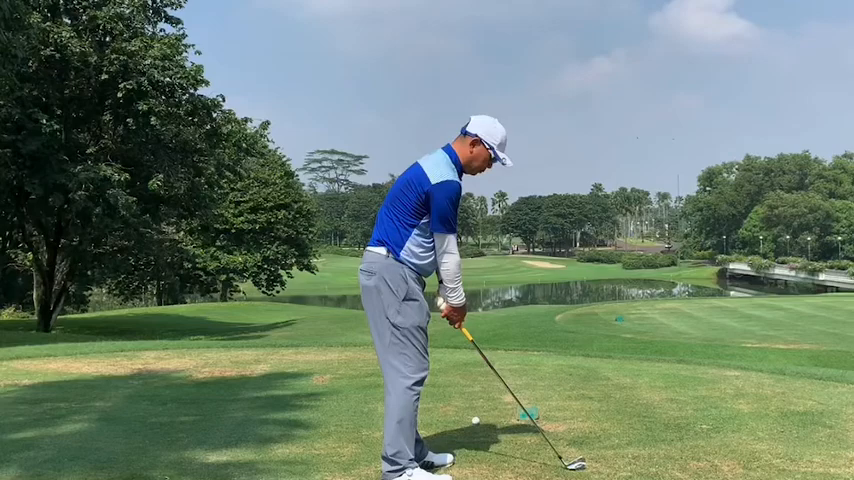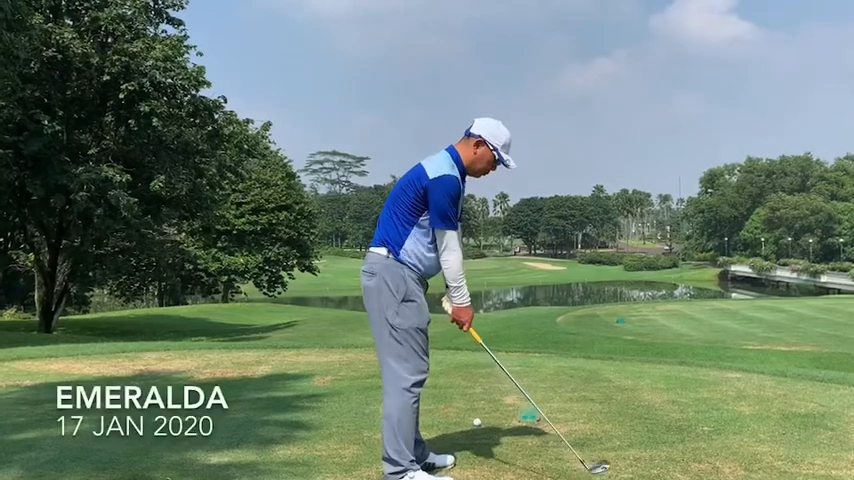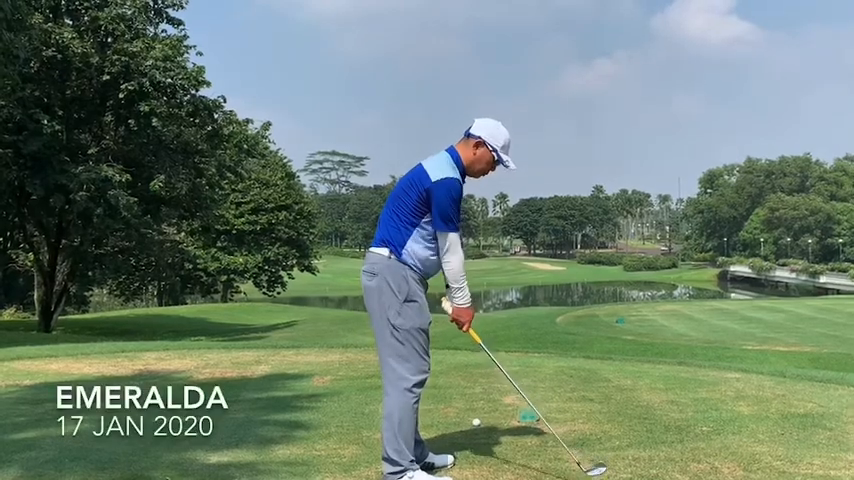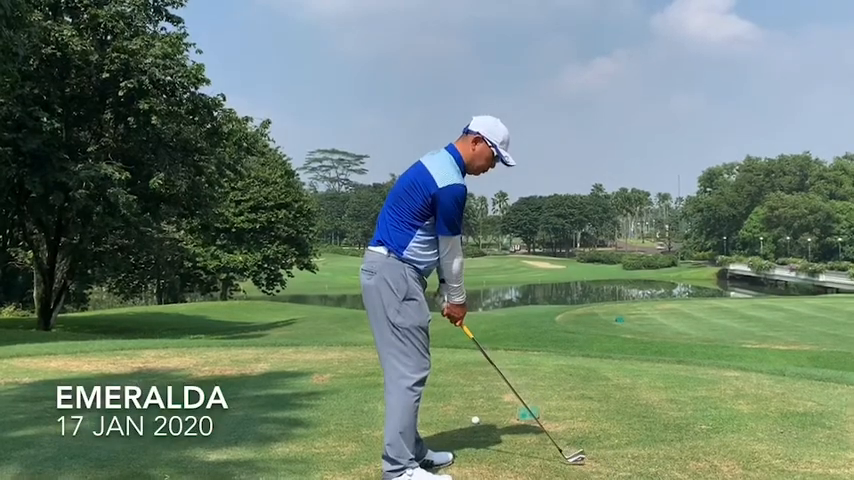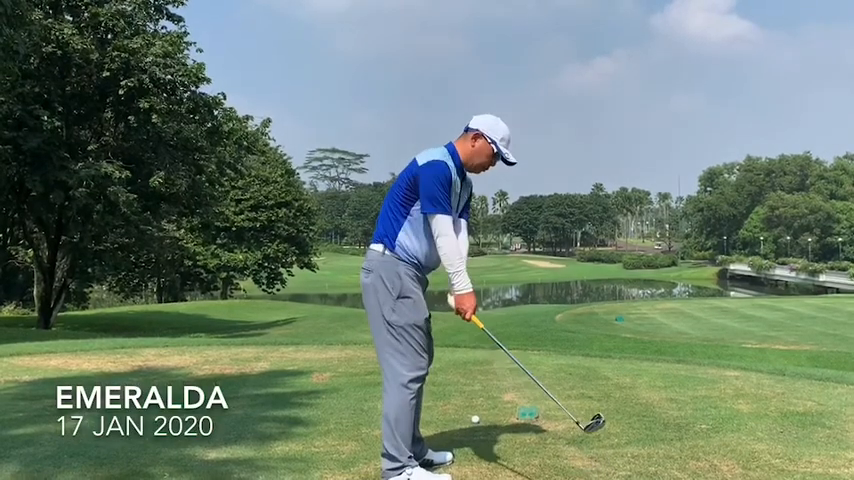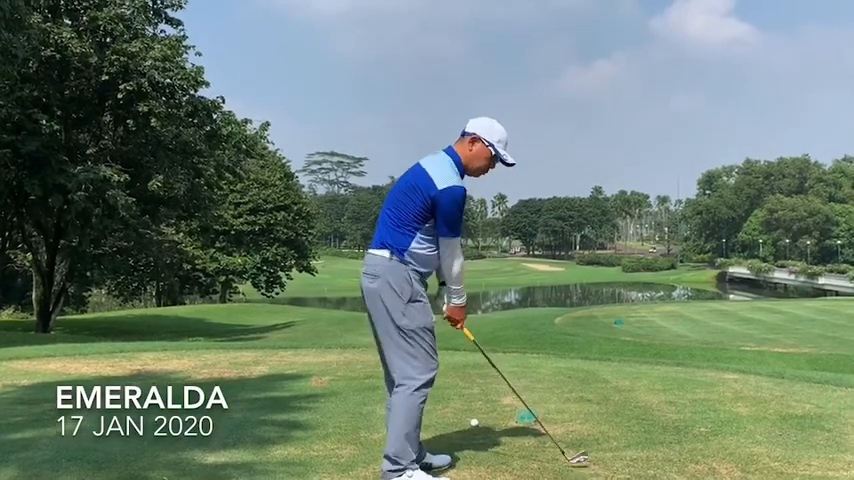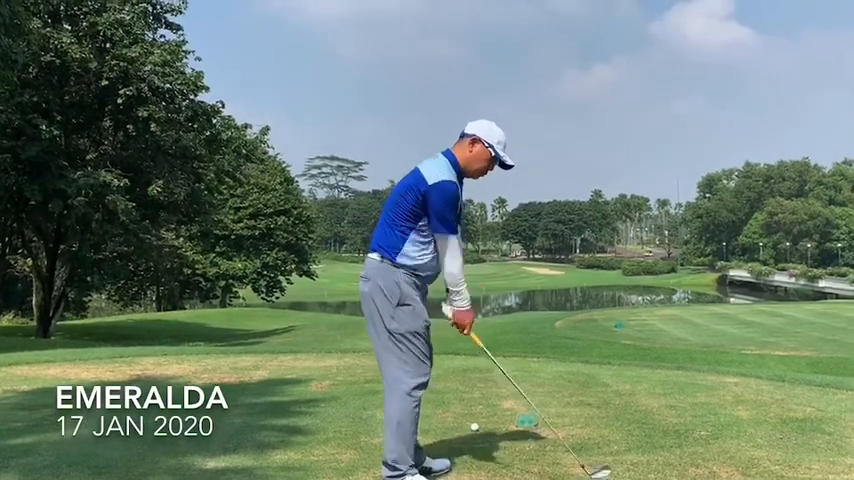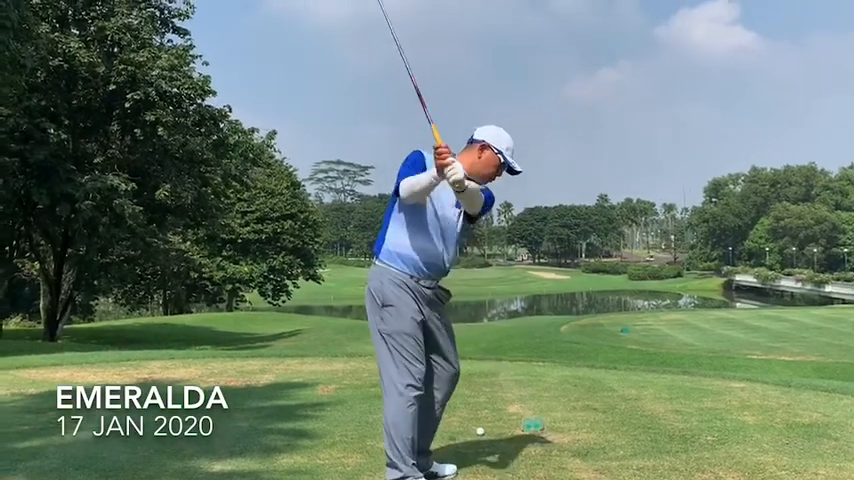
dt=0.4s
person 1, frame 1
left shoulder: (436, 165)
right shoulder: (445, 181)
left elbow: (440, 245)
right elbow: (447, 249)
left wrist: (446, 290)
right wrist: (457, 299)
left hip: (394, 271)
right hip: (392, 273)
left knee: (408, 367)
right knee: (407, 371)
left ankle: (411, 450)
person 1, frame 2
left shoulder: (451, 176)
right shoulder: (443, 177)
left elbow: (450, 243)
right elbow: (448, 247)
left wrist: (454, 294)
right wrist: (462, 300)
left hip: (402, 275)
right hip: (392, 275)
left knee: (410, 370)
right knee: (406, 372)
person 1, frame 3
left shoulder: (443, 170)
right shoulder: (446, 180)
left elbow: (447, 246)
right elbow: (450, 249)
left wrist: (453, 294)
right wrist: (462, 301)
left hip: (397, 273)
right hip: (393, 274)
left knee: (407, 369)
right knee: (407, 372)
person 1, frame 4
left shoulder: (438, 164)
right shoulder: (450, 183)
right elbow: (451, 249)
left wrist: (448, 291)
right wrist: (457, 298)
left hip: (395, 272)
right hip: (394, 274)
left knee: (408, 367)
right knee: (409, 370)
person 1, frame 5
left shoulder: (462, 182)
right shoulder: (435, 166)
left elbow: (460, 235)
right elbow: (443, 233)
left wrist: (459, 287)
right wrist: (463, 288)
left hip: (408, 272)
right hip: (391, 270)
left knee: (417, 362)
right knee: (405, 368)
left ankle: (412, 450)
person 1, frame 6
left shoulder: (435, 165)
right shoulder: (450, 187)
right elbow: (451, 251)
left wrist: (446, 288)
right wrist: (457, 300)
left hip: (385, 272)
right hip: (396, 276)
left knee: (402, 371)
right knee: (416, 372)
person 1, frame 7
left shoulder: (452, 183)
right shoulder: (441, 181)
left elbow: (449, 245)
right elbow: (448, 248)
left wrist: (453, 296)
right wrist: (461, 302)
left hip: (405, 283)
right hip: (391, 280)
left knee: (413, 372)
right knee: (407, 377)
person 1, frame 8
left shoulder: (481, 195)
right shoulder: (420, 161)
left elbow: (470, 200)
right elbow: (408, 192)
left wrist: (455, 173)
right wrist: (437, 173)
left hip: (430, 290)
right hip: (393, 284)
left knee: (444, 373)
right knee: (405, 381)
